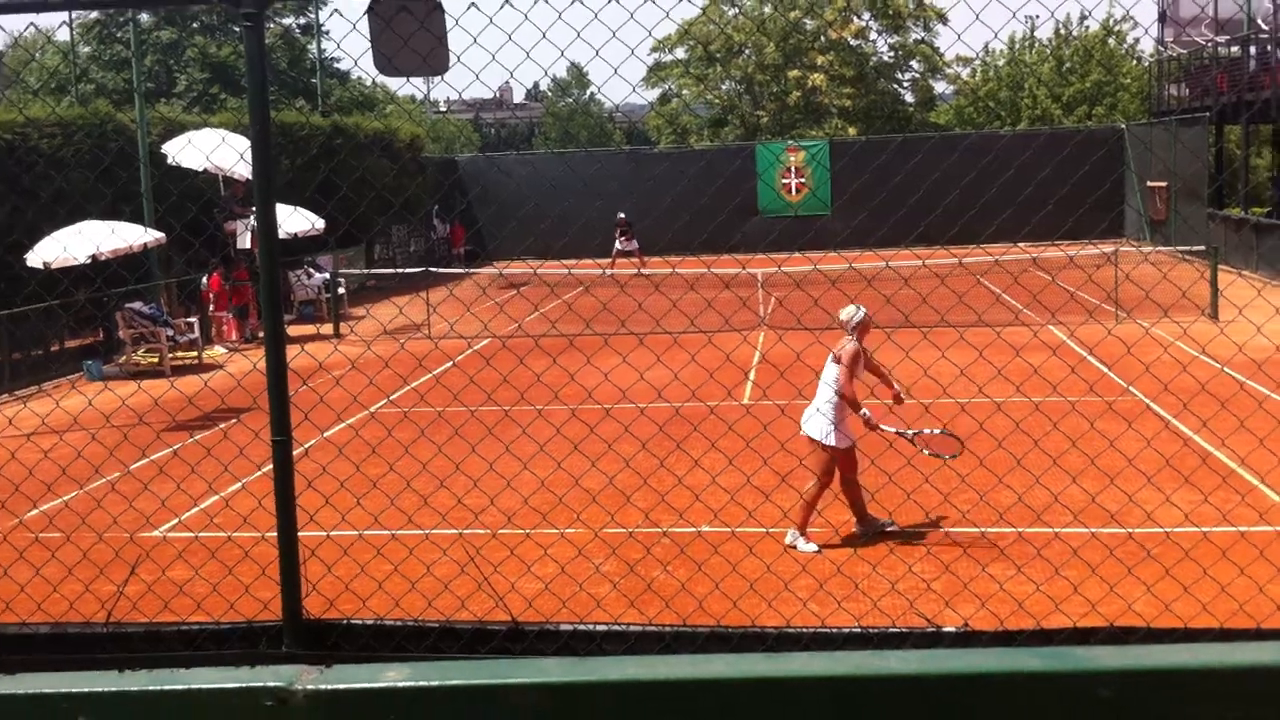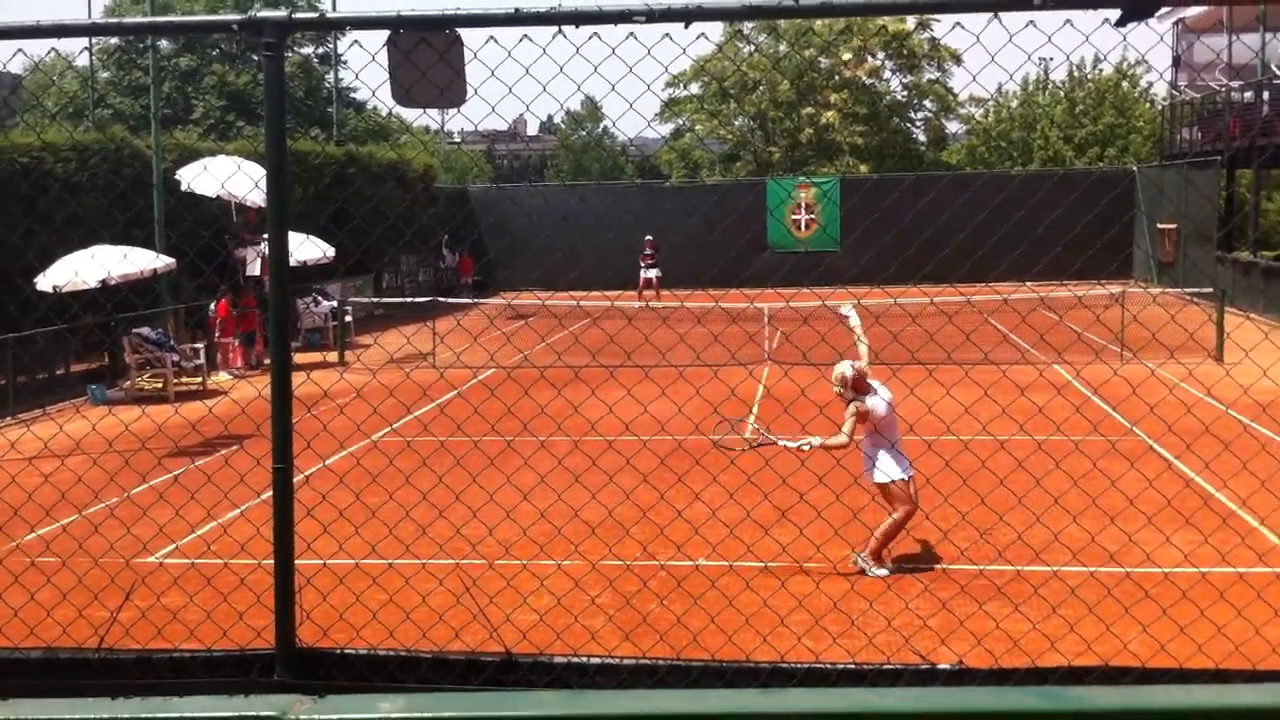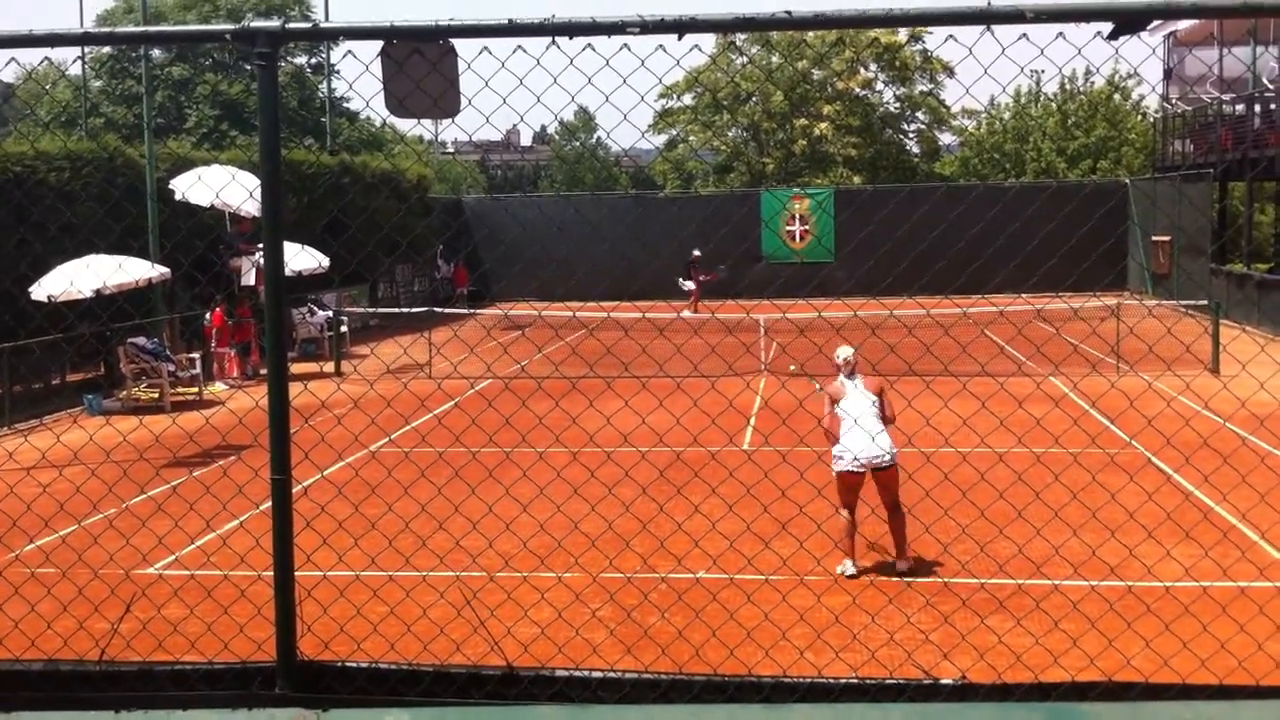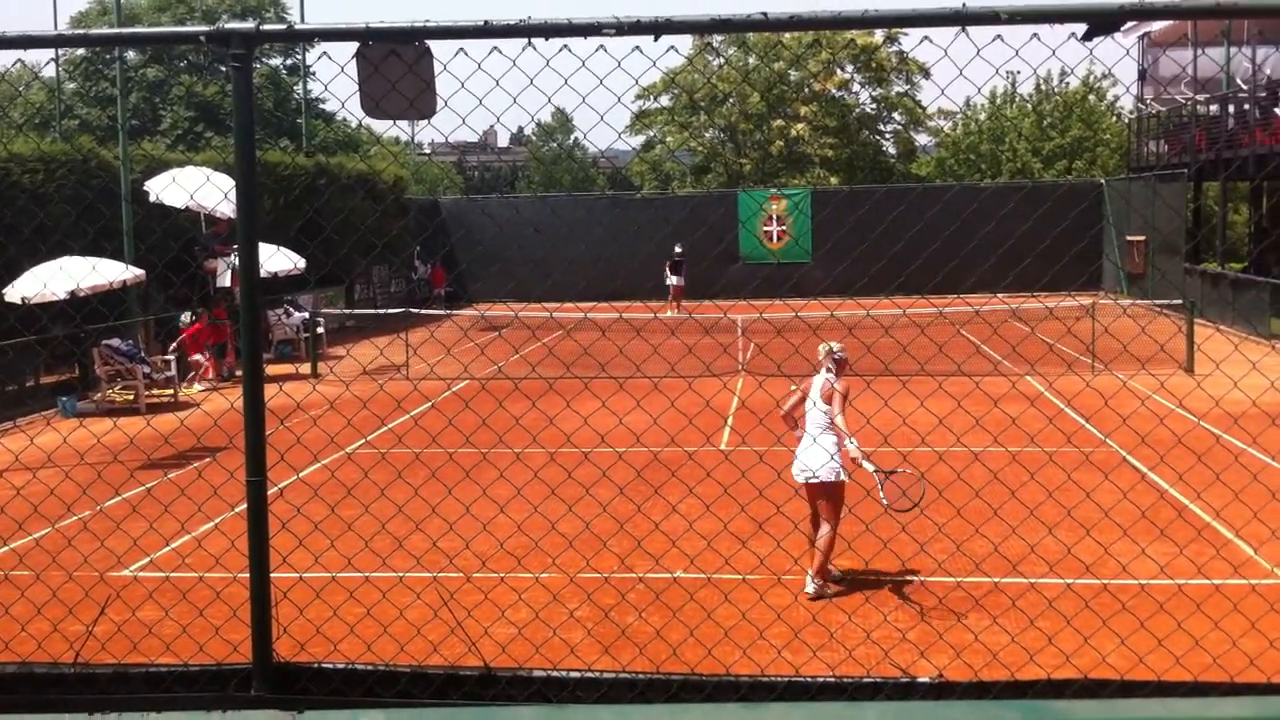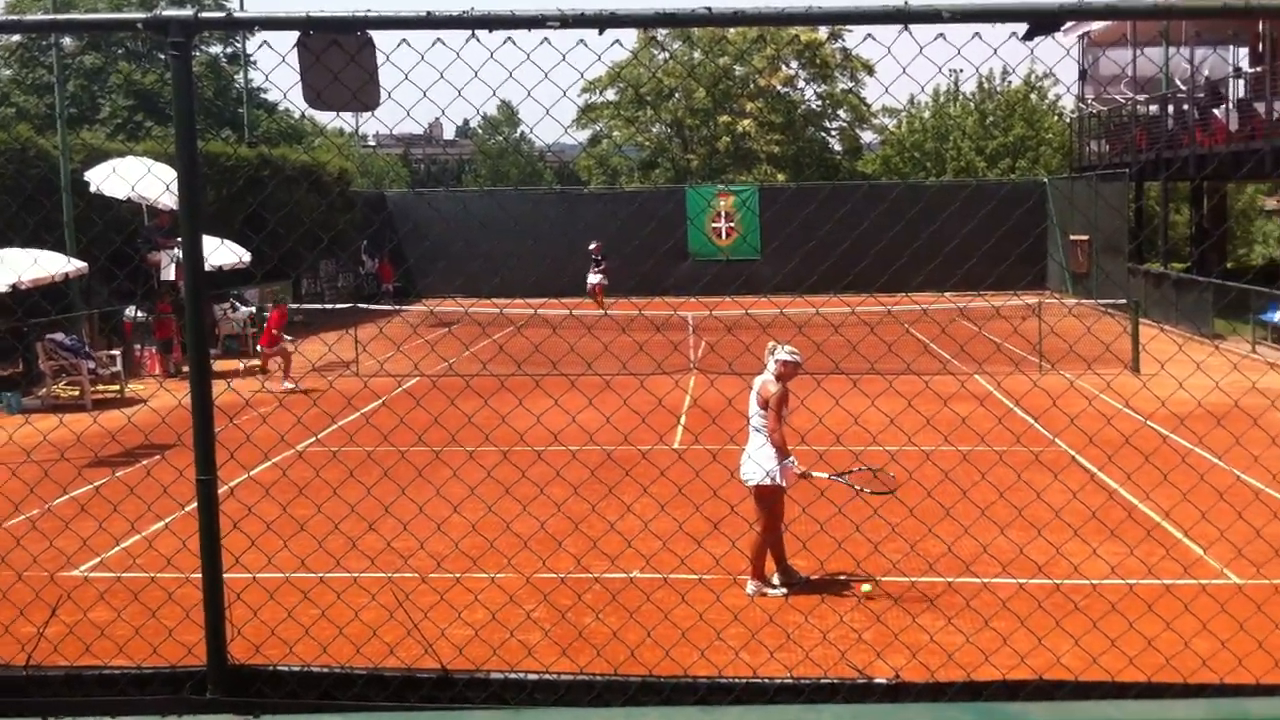
dt=1s
person 1, frame 1
left shoulder: (858, 348)
right shoulder: (850, 347)
left elbow: (874, 367)
right elbow: (845, 387)
left wrist: (893, 387)
right wrist: (864, 414)
left hip: (838, 421)
right hip: (825, 421)
left knee: (850, 473)
right knee: (823, 478)
left ankle: (864, 521)
right ankle: (797, 533)
person 1, frame 2
left shoulder: (864, 382)
right shoulder: (858, 407)
right elbow: (844, 439)
right wrist: (817, 442)
left hip: (892, 455)
right hip: (883, 459)
left knee: (905, 507)
right knee: (907, 509)
left ankle: (873, 555)
right ankle: (868, 556)
person 1, frame 3
left shoulder: (832, 390)
right shoulder: (876, 384)
left elbow: (828, 426)
right elbow: (890, 418)
left wrist: (836, 446)
left hip: (850, 453)
right hip: (881, 449)
left knee: (848, 508)
right knee: (892, 504)
left ankle: (849, 561)
right ankle: (902, 559)
person 1, frame 4
left shoulder: (811, 383)
right shoulder: (840, 385)
left elbow: (786, 412)
right elbow: (836, 418)
left wrist: (801, 430)
right wrist: (851, 445)
left hip: (806, 456)
right hip: (825, 460)
left knee: (818, 519)
right knee: (829, 523)
left ankle: (819, 569)
right ankle: (816, 581)
person 1, frame 5
left shoulder: (762, 381)
right shoulder: (775, 389)
right elbow: (774, 432)
right wrist: (792, 463)
left hip: (761, 460)
right hip: (766, 464)
left knee: (774, 521)
right knee: (765, 525)
left ankle: (783, 571)
right ankle: (756, 581)
